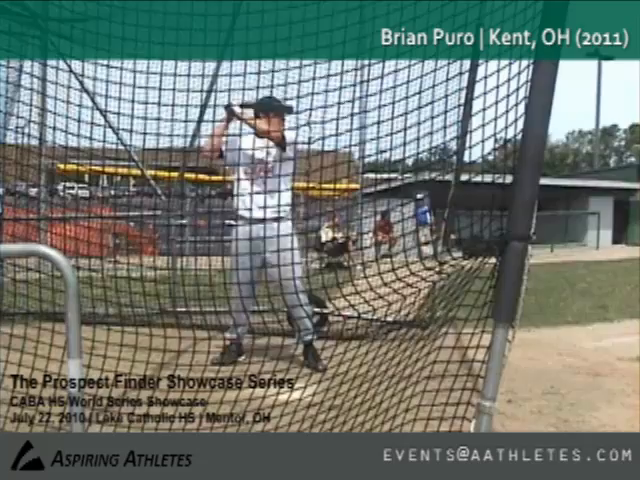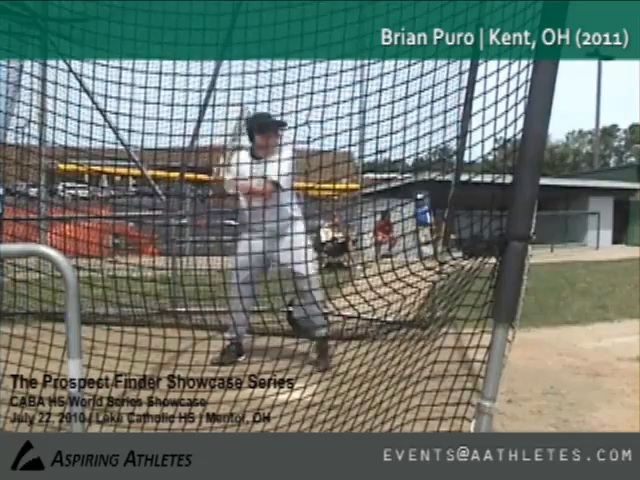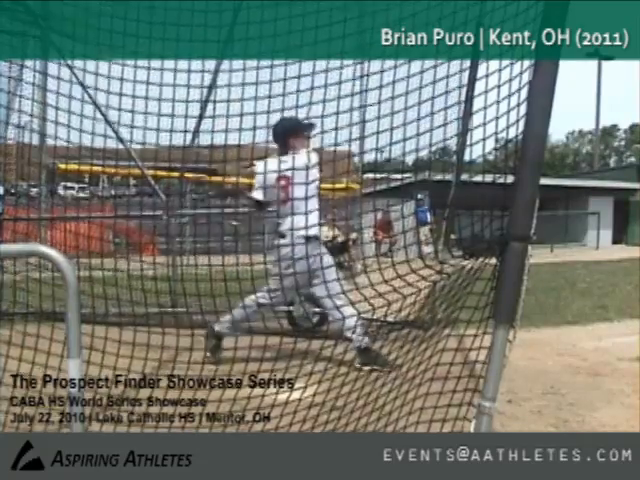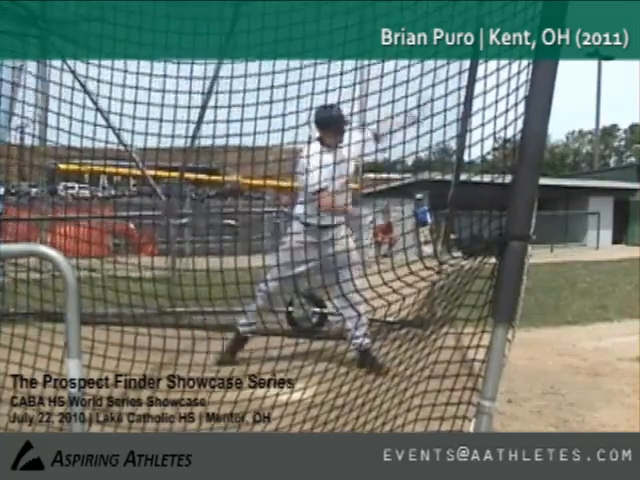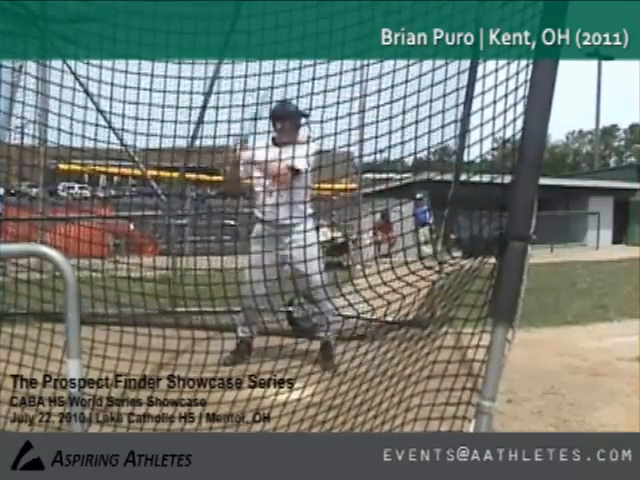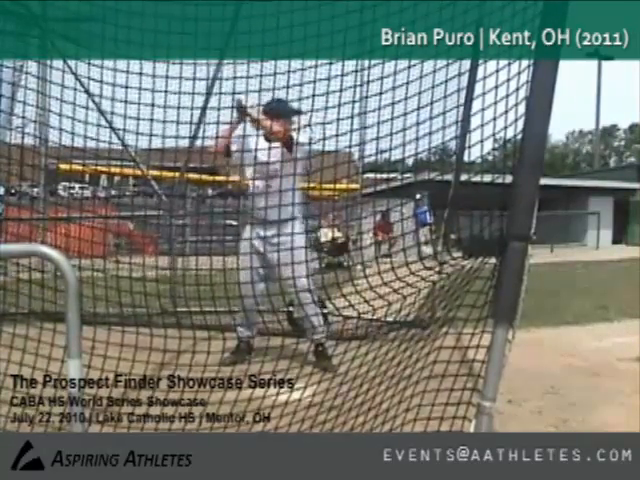
dt=0.7s
person 1, frame 1
left shoulder: (287, 142)
right shoulder: (241, 143)
left elbow: (274, 134)
right elbow: (212, 149)
left wrist: (243, 116)
right wrist: (227, 120)
left hip: (279, 225)
right hip: (246, 226)
left knee: (293, 285)
right knee: (242, 287)
left ankle: (308, 344)
right ankle: (235, 342)
person 1, frame 2
left shoulder: (285, 156)
right shoulder: (238, 159)
left elbow: (267, 191)
right elbow: (227, 193)
left wrist: (237, 186)
right wrist: (226, 183)
left hip: (289, 229)
right hip: (254, 233)
left knee: (307, 281)
right knee: (240, 286)
left ankle: (320, 340)
right ankle: (236, 343)
person 1, frame 3
left shoulder: (265, 167)
right shoulder: (309, 158)
left elbow: (259, 204)
right hip: (298, 243)
left knee: (332, 292)
right knee: (271, 296)
left ankle: (363, 348)
right ankle: (218, 332)
person 1, frame 4
left shoulder: (341, 147)
right shoulder: (312, 157)
right elbow: (323, 203)
right wrist: (355, 211)
left hip: (337, 232)
right hip: (305, 231)
left knee: (348, 290)
right knee: (272, 285)
left ankle: (363, 349)
right ankle: (242, 334)
person 1, frame 5
left shoulder: (306, 148)
right shoulder: (258, 148)
left elbow: (284, 175)
left wrist: (253, 160)
right wrist: (236, 158)
left hip: (299, 228)
right hip: (265, 229)
left knee: (316, 285)
right knee: (252, 287)
left ankle: (326, 343)
right ankle: (244, 342)
person 1, frame 6
left shoulder: (297, 145)
right shoulder: (250, 142)
left elbow: (279, 135)
right elbow: (219, 148)
left wrist: (253, 114)
right wrist: (239, 121)
left hip: (288, 228)
right hip: (256, 227)
left knee: (302, 288)
right knee: (248, 288)
left ankle: (320, 345)
right ankle: (245, 342)
